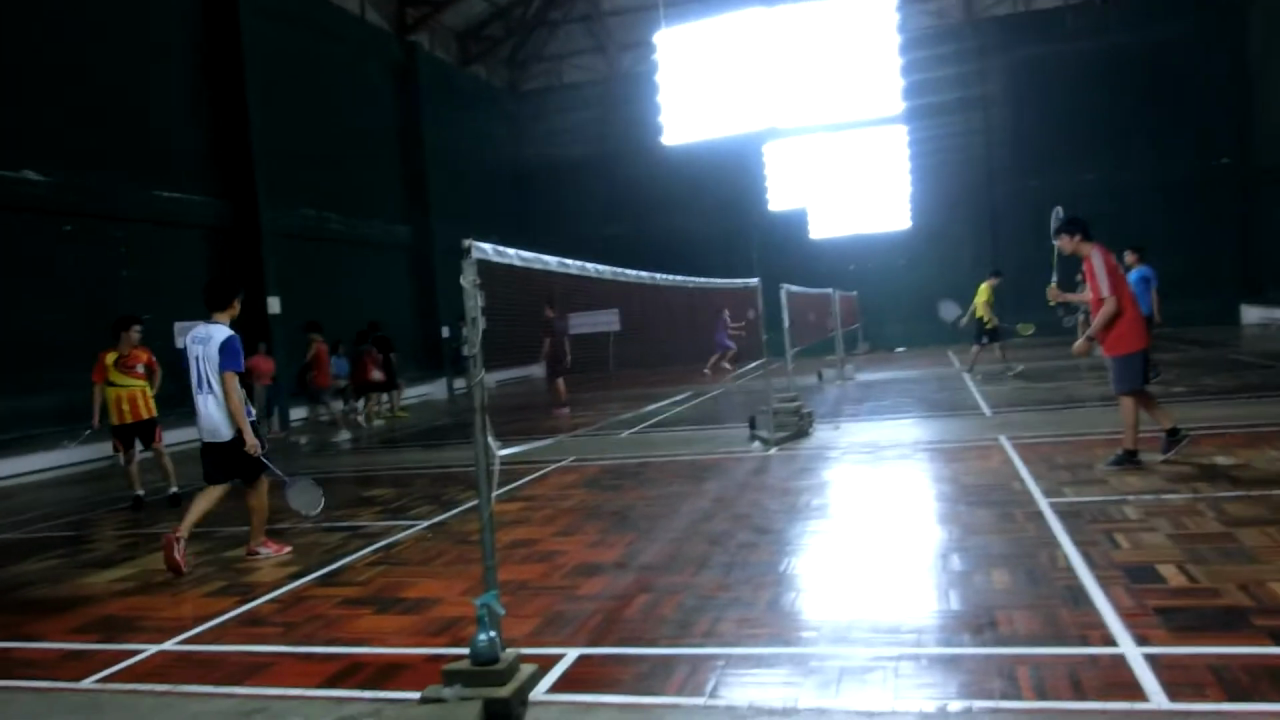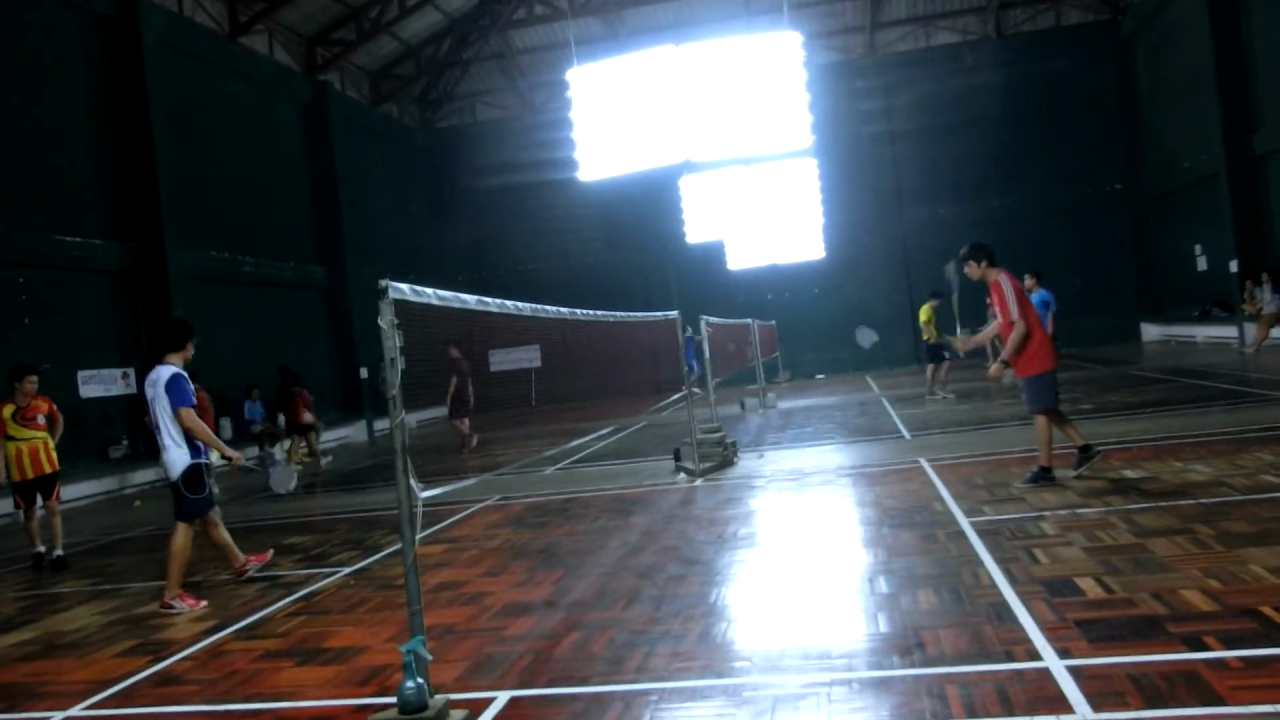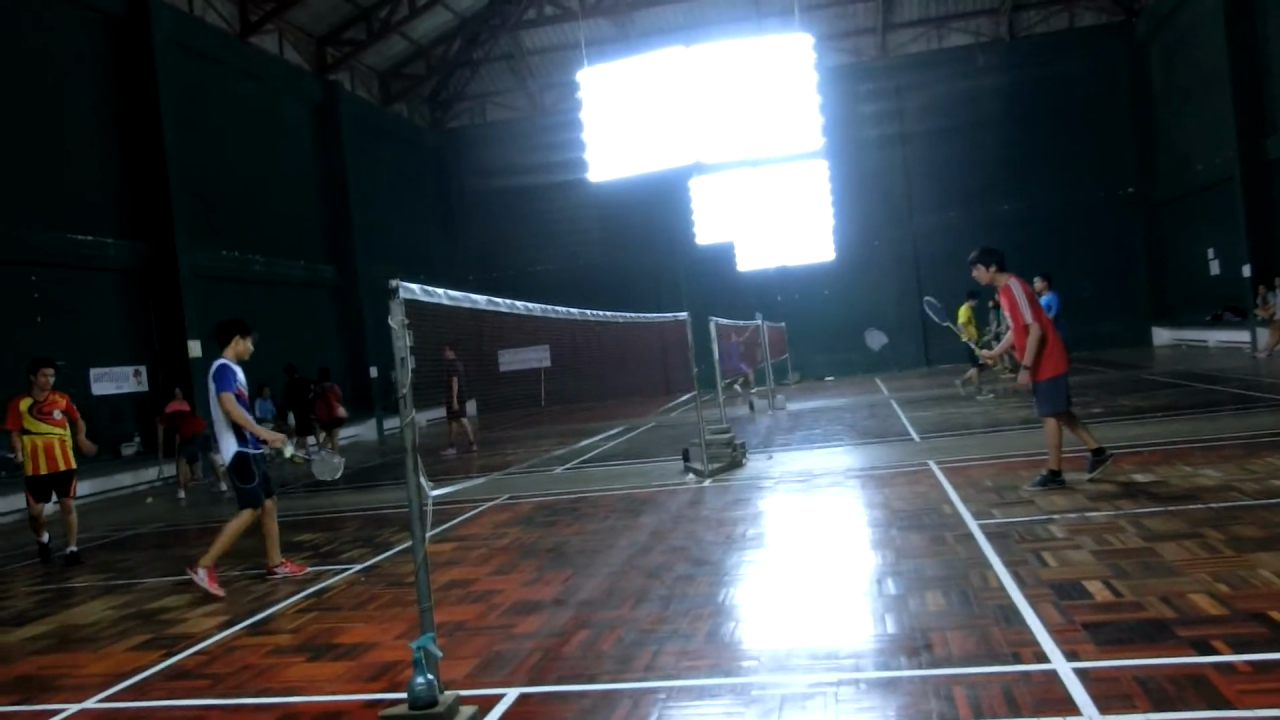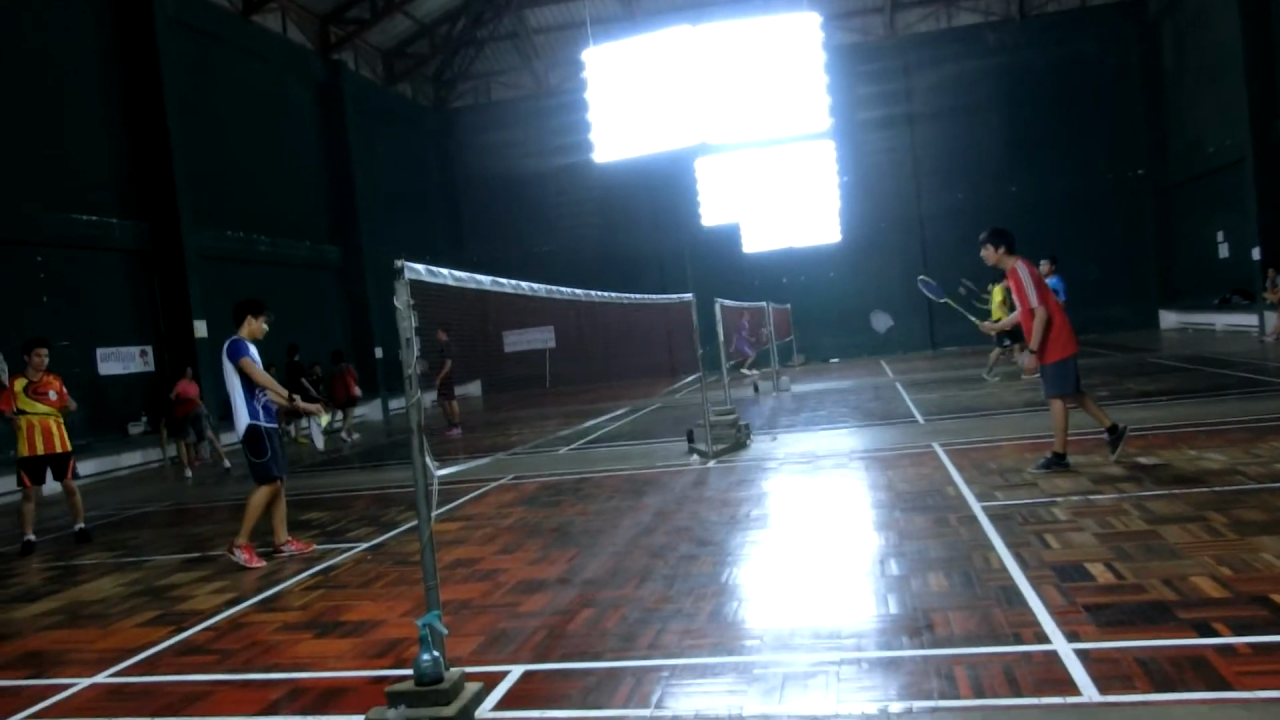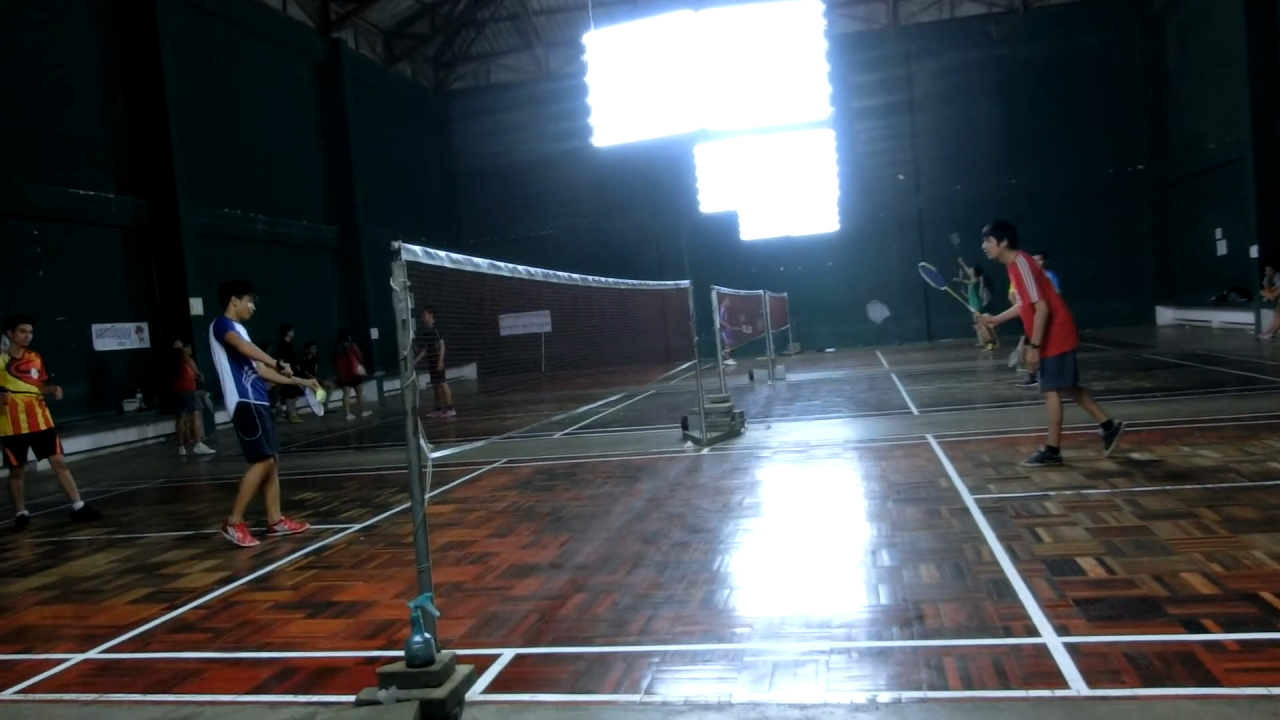
dt=0.4s
person 1, frame 1
left shoulder: (193, 336)
right shoulder: (228, 339)
right elbow: (230, 388)
right wrist: (247, 432)
left hip: (207, 426)
right hip: (231, 426)
left knee: (217, 486)
right knee: (257, 480)
left ankle: (179, 536)
right ankle: (258, 542)
person 1, frame 2
left shoulder: (154, 377)
right shoulder: (176, 377)
right elbow: (188, 420)
right wrist: (225, 449)
left hip: (178, 459)
right hip: (188, 461)
left knee: (212, 517)
right knee: (185, 524)
left ankle: (241, 563)
right ankle: (172, 594)
person 1, frame 3
left shoulder: (231, 370)
right shoulder: (224, 369)
right elbow: (229, 407)
left wrist: (262, 433)
right wrist: (263, 432)
left hip: (250, 448)
right hip: (240, 450)
left knee: (268, 504)
right knee: (249, 511)
left ankle: (276, 564)
right ankle: (203, 566)
person 1, frame 4
left shoulder: (248, 348)
right shoulder: (236, 345)
right elbow: (255, 373)
left wrist: (302, 406)
right wrist: (290, 395)
left hip: (266, 423)
right hip: (254, 424)
left knee: (278, 482)
right knee: (269, 483)
left ankle: (282, 541)
right ankle: (240, 544)
person 1, frame 5
left shoulder: (239, 329)
right shoulder: (221, 324)
left elbow: (258, 369)
right elbow: (240, 345)
left wrist: (298, 381)
right wrist: (278, 363)
left hip: (258, 402)
right hip: (245, 403)
left knee: (271, 460)
right knee: (263, 461)
left ankle: (275, 520)
right ankle: (234, 522)
person 2, frame 1
left shoulder: (1096, 258)
right shoulder: (1093, 258)
left elbow: (1111, 305)
left wrist: (1088, 338)
right wrist: (1064, 297)
left hip: (1124, 337)
right hip: (1125, 336)
left knee: (1126, 393)
right knee: (1134, 391)
left ankle: (1129, 453)
right ankle: (1172, 432)
person 2, frame 2
left shoulder: (1004, 284)
right shoulder: (997, 284)
left elbow: (1020, 328)
left wrist: (1001, 362)
right wrist: (974, 340)
left hip: (1034, 358)
right hip: (1033, 358)
left knee: (1040, 412)
right knee: (1046, 410)
left ankle: (1045, 471)
right ankle: (1084, 449)
person 2, frame 3
left shoulder: (1014, 288)
right shoulder: (1005, 289)
left elbow: (1035, 330)
left wrist: (1025, 368)
right wrist: (995, 352)
left hip: (1046, 362)
right hip: (1046, 362)
left knee: (1049, 415)
right knee: (1059, 413)
left ankle: (1054, 474)
right ankle: (1097, 452)
person 2, frame 4
left shoulder: (1021, 272)
right shoulder: (1014, 271)
left elbow: (1041, 314)
left wrist: (1032, 352)
right wrist: (997, 326)
left hip: (1054, 344)
right hip: (1056, 343)
left knee: (1056, 397)
right knee: (1071, 393)
left ankle: (1059, 457)
right ankle: (1113, 430)
person 2, frame 5
left shoulder: (1022, 265)
right shoulder: (1016, 264)
left elbow: (1042, 309)
left wrist: (1034, 347)
right wrist: (996, 319)
left hip: (1054, 337)
right hip: (1057, 336)
left knee: (1051, 390)
right knee: (1068, 388)
left ankle: (1052, 450)
right ankle: (1108, 426)
person 3, frame 1
left shoulder: (144, 353)
right shoulder: (106, 358)
left elbow: (156, 371)
right elbow: (98, 387)
left wrist: (152, 391)
right wrist: (96, 415)
left hip: (145, 411)
right hip: (120, 416)
left knee: (159, 449)
right knee: (128, 455)
left ankle: (174, 490)
right ankle: (138, 494)
person 3, frame 2
left shoulder: (44, 403)
left elbow: (58, 420)
left wrist: (54, 441)
left hip: (47, 465)
right hip: (21, 470)
left knee: (52, 507)
right knee: (29, 512)
left ankle: (58, 553)
right ankle: (38, 551)
person 3, frame 3
left shoulder: (62, 399)
right shoulder: (19, 404)
left elbow: (78, 421)
right elbow: (15, 433)
left wrist: (82, 440)
right wrist: (18, 451)
left hip: (63, 462)
right hip: (35, 466)
left knee: (68, 505)
right knee: (35, 511)
left ankle: (72, 549)
right ankle: (42, 538)
person 3, frame 4
left shoulder: (55, 381)
left elbow: (63, 406)
left wrist: (69, 405)
left hip: (59, 443)
right hip: (30, 447)
left knee: (70, 486)
right knee: (29, 492)
left ankle: (80, 526)
right ankle: (28, 537)
person 3, frame 5
left shoulder: (35, 358)
left wrist: (52, 389)
left hip: (40, 419)
left knee: (59, 463)
left ankle: (78, 507)
right ankle: (21, 514)
